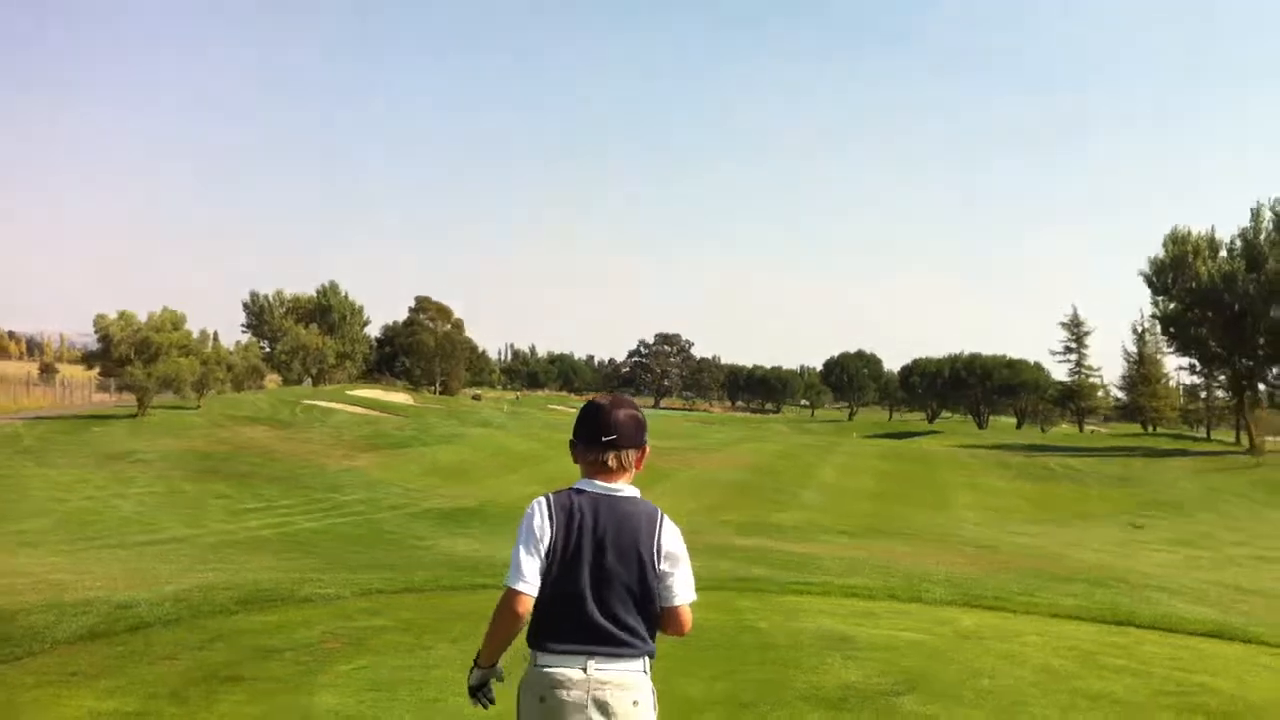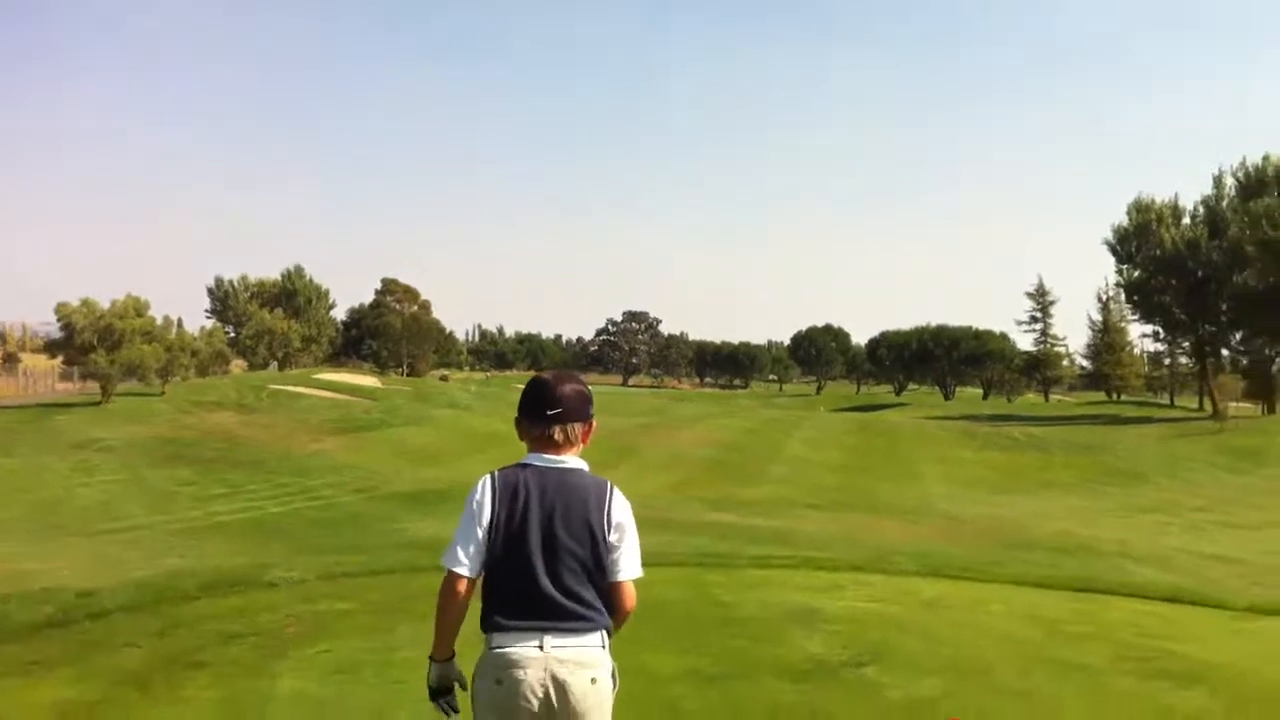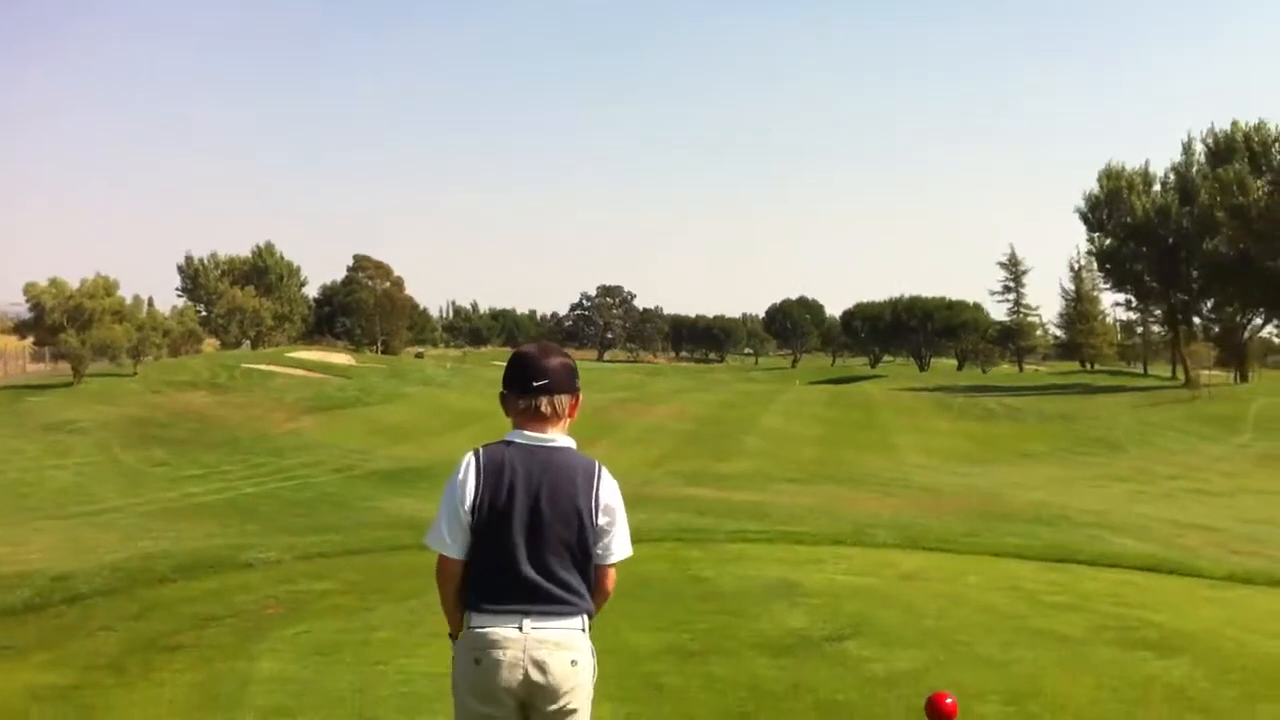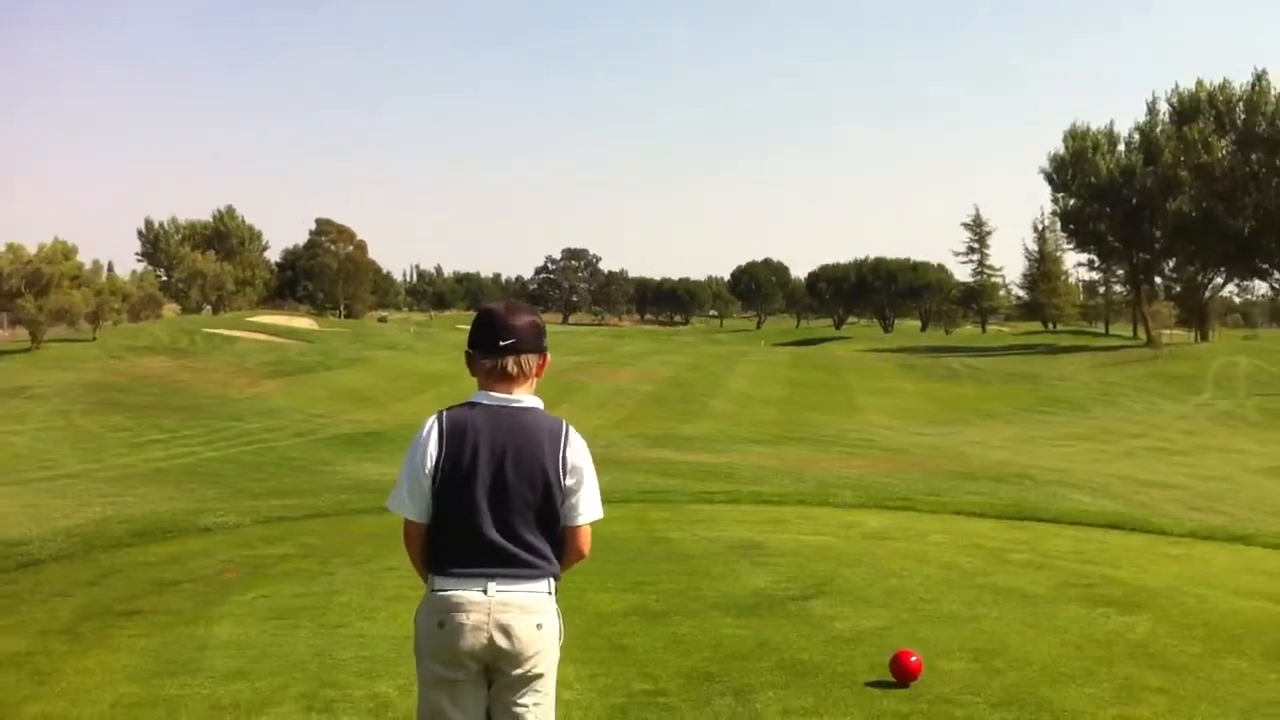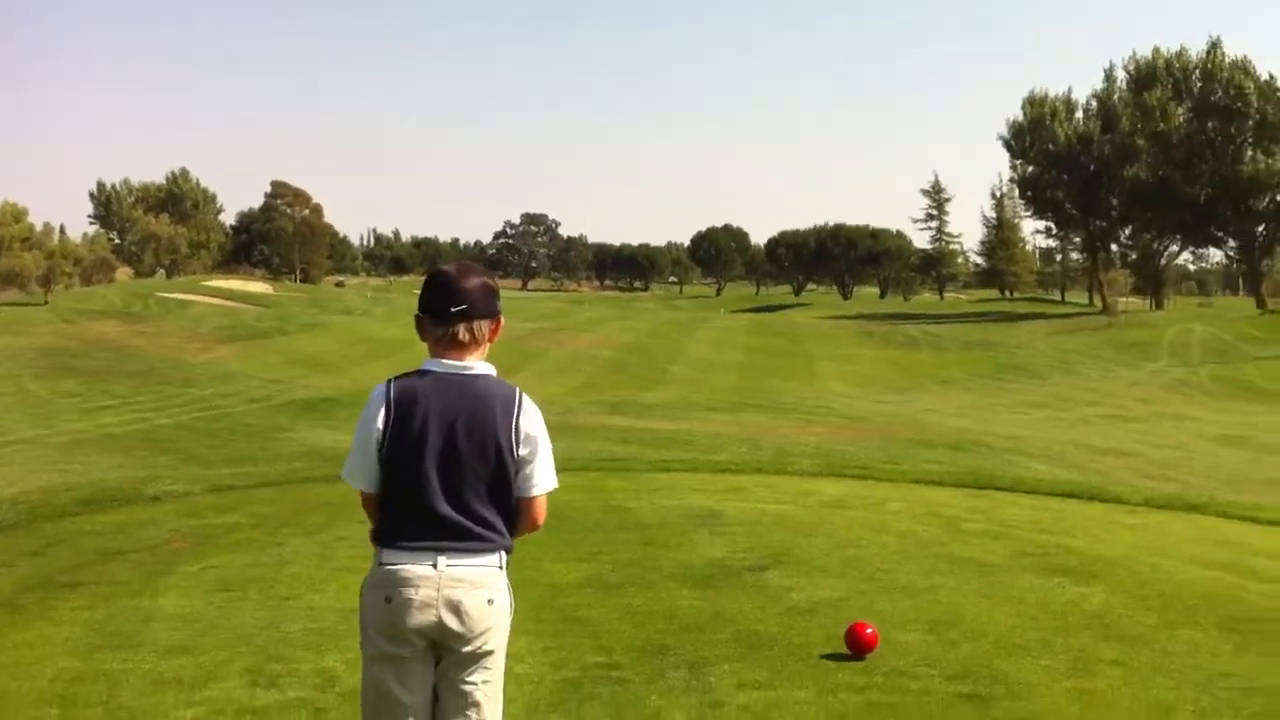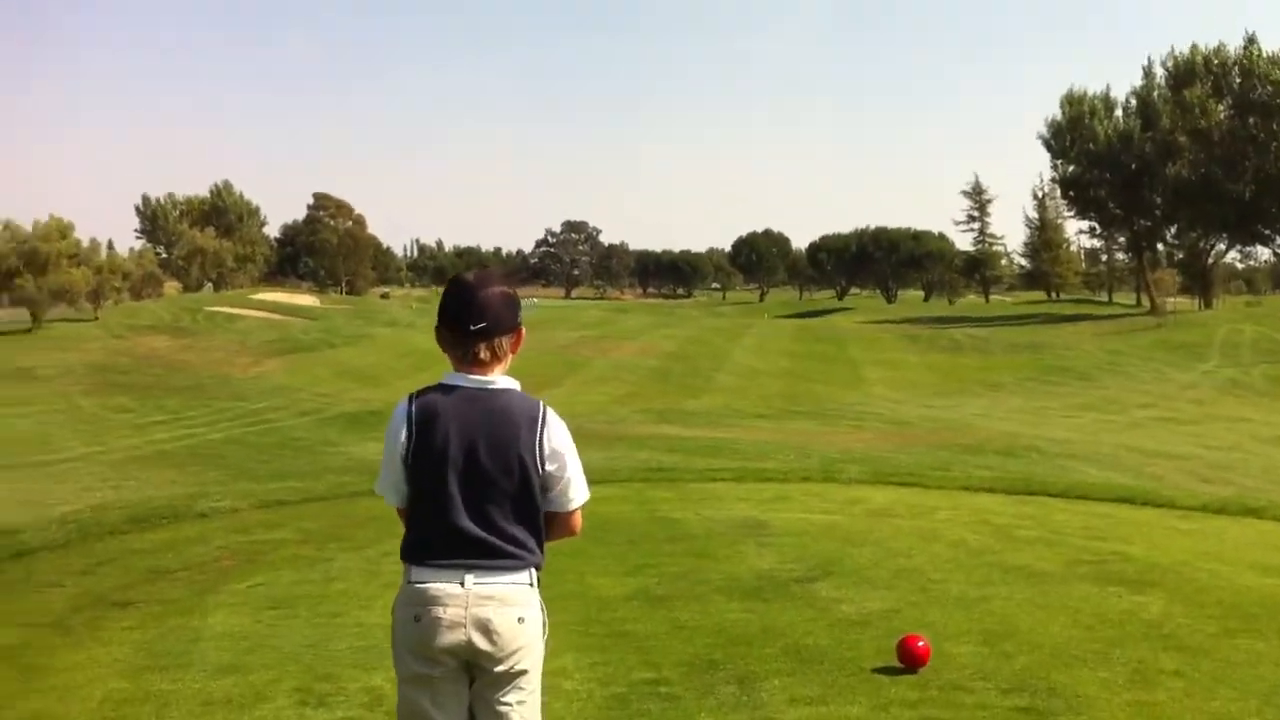
dt=0.3s
person 1, frame 1
left shoulder: (546, 511)
right shoulder: (658, 527)
left elbow: (518, 605)
right elbow: (680, 622)
left wrist: (485, 662)
left hip: (553, 680)
right hip: (627, 686)
person 1, frame 2
left shoulder: (492, 489)
right shoulder: (608, 498)
left elbow: (458, 587)
right elbow: (624, 601)
left wrist: (441, 658)
left hip: (510, 662)
right hip: (585, 664)
person 1, frame 3
left shoulder: (476, 467)
right shoulder: (596, 478)
left elbow: (449, 568)
right elbow: (605, 581)
left wrist: (460, 632)
left hip: (488, 644)
right hip: (564, 645)
person 1, frame 4
left shoulder: (439, 429)
right shoulder: (564, 438)
left elbow: (415, 533)
right elbow: (578, 544)
left hip: (452, 609)
right hip: (529, 611)
person 1, frame 5
left shoulder: (388, 398)
right shoulder: (517, 407)
left elbow: (371, 500)
right elbow: (533, 515)
left hip: (399, 582)
right hip: (480, 584)
person 1, frame 6
left shoulder: (412, 413)
right shoulder: (541, 422)
left elbow: (405, 511)
right elbow: (569, 523)
left hip: (429, 600)
right hip: (509, 600)
